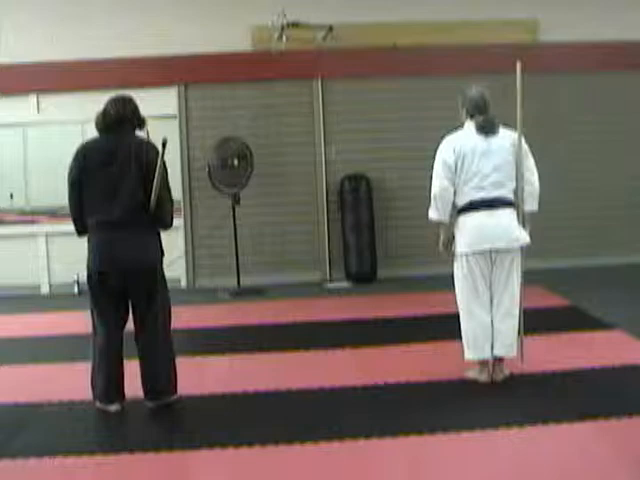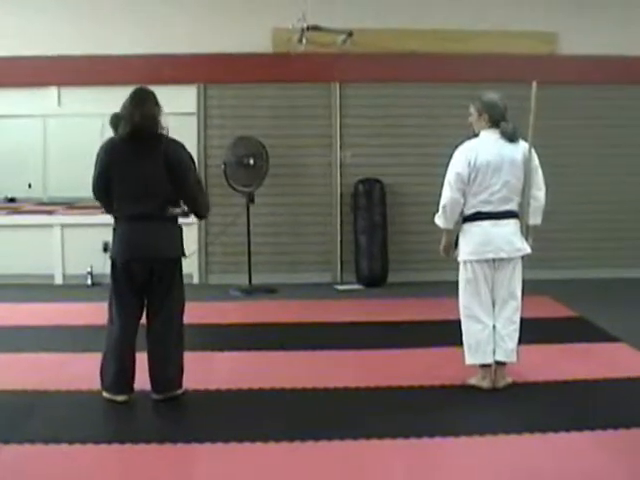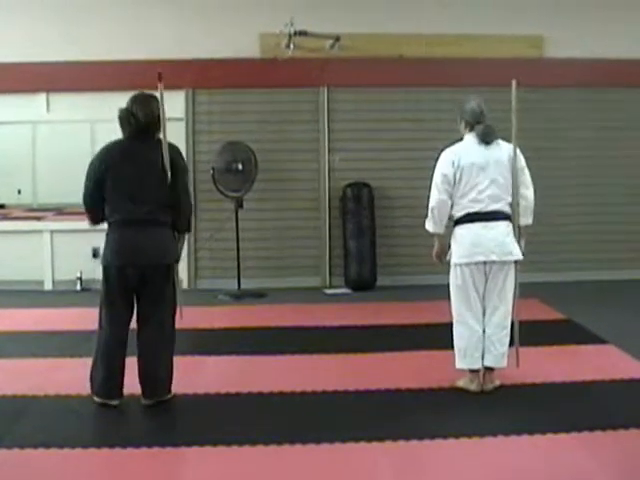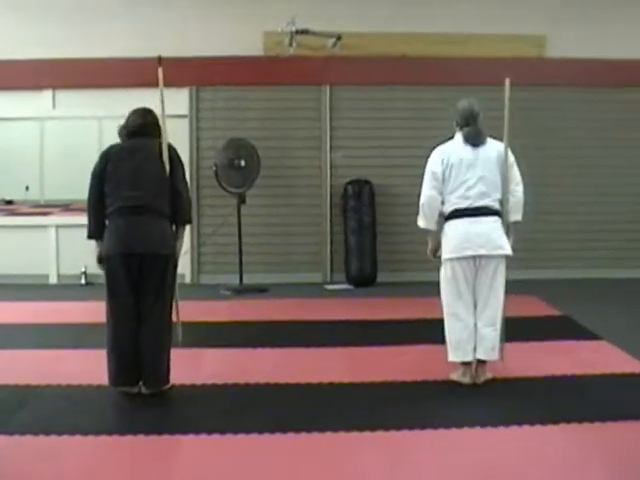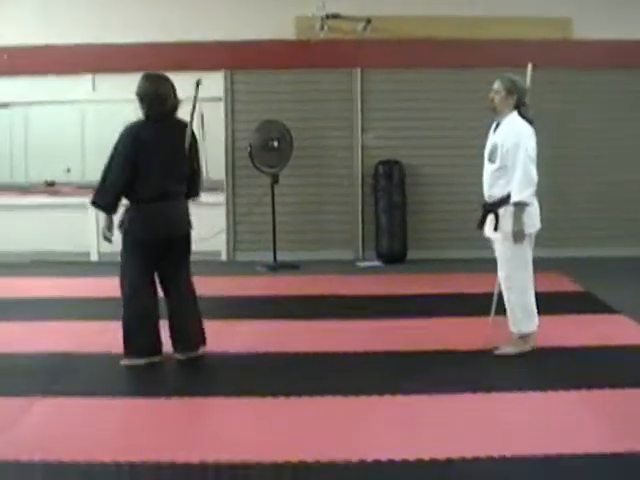
dt=1s
person 1, frame 1
left shoulder: (84, 154)
right shoulder: (145, 150)
left elbow: (76, 206)
right elbow: (162, 202)
right wrist: (163, 221)
left hip: (102, 248)
right hip: (142, 247)
left knee: (106, 327)
right knee: (152, 324)
left ankle: (108, 396)
right ankle: (159, 391)
person 1, frame 2
left shoulder: (110, 149)
right shoulder: (172, 150)
left elbow: (101, 193)
right elbow: (197, 198)
right wrist: (184, 206)
left hip: (127, 240)
right hip: (164, 241)
left knee: (122, 316)
right knee: (166, 316)
left ankle: (116, 385)
right ankle: (165, 385)
person 1, frame 3
left shoulder: (108, 154)
right shoulder: (171, 154)
left elbow: (91, 200)
right elbow: (183, 203)
right wrist: (178, 240)
left hip: (120, 244)
right hip: (159, 245)
left knee: (114, 321)
right knee: (157, 321)
left ankle: (106, 390)
right ankle: (155, 390)
person 1, frame 4
left shoulder: (110, 154)
right shoulder: (166, 152)
left elbow: (95, 201)
right elbow: (181, 197)
left wrist: (99, 242)
right wrist: (178, 237)
left hip: (119, 236)
right hip: (157, 236)
left knee: (121, 311)
right knee: (156, 311)
left ankle: (126, 379)
right ankle: (154, 380)
person 1, frame 5
left shoulder: (134, 133)
right shoulder: (183, 130)
left elbow: (117, 176)
right elbow: (194, 174)
left wrist: (108, 215)
left hip: (144, 217)
right hip: (177, 215)
left knee: (138, 284)
right knee: (179, 280)
left ankle: (144, 350)
right ankle: (190, 343)
person 2, frame 1
left shoulder: (452, 143)
right shoulder: (512, 139)
left elbow: (442, 189)
right elbow: (530, 182)
left wrist: (444, 229)
right wrist: (525, 220)
left hip: (472, 226)
right hip: (506, 223)
left knee: (474, 298)
right knee: (506, 296)
left ankle: (482, 366)
right ankle: (500, 364)
person 2, frame 2
left shoulder: (468, 150)
right shoulder: (523, 150)
left elbow: (452, 197)
right elbow: (536, 195)
left wrist: (447, 233)
right wrist: (528, 229)
left hip: (476, 234)
right hip: (509, 233)
left knee: (476, 304)
right knee: (507, 302)
left ankle: (484, 372)
right ankle: (501, 371)
person 2, frame 3
left shoulder: (452, 155)
right shoulder: (510, 151)
left elbow: (439, 201)
right elbow: (526, 196)
left wrist: (439, 240)
right wrist: (520, 233)
left hip: (468, 237)
right hip: (502, 235)
left knee: (467, 308)
right knee: (499, 307)
left ankle: (472, 375)
right ankle: (490, 374)
person 2, frame 4
left shoulder: (443, 153)
right shoulder: (500, 150)
left elbow: (430, 198)
right elbow: (515, 192)
left wrist: (432, 237)
right wrist: (509, 229)
left hip: (457, 231)
right hip: (491, 230)
left knee: (458, 303)
right knee: (489, 301)
left ankle: (464, 367)
right ankle: (482, 367)
person 2, frame 5
left shoulder: (519, 130)
right shoulder: (499, 127)
left elbow: (524, 176)
left wrist: (517, 219)
left hip: (513, 213)
right hip: (502, 212)
left knee: (515, 276)
right knee: (513, 275)
left ankle: (523, 338)
right ankle: (523, 333)
